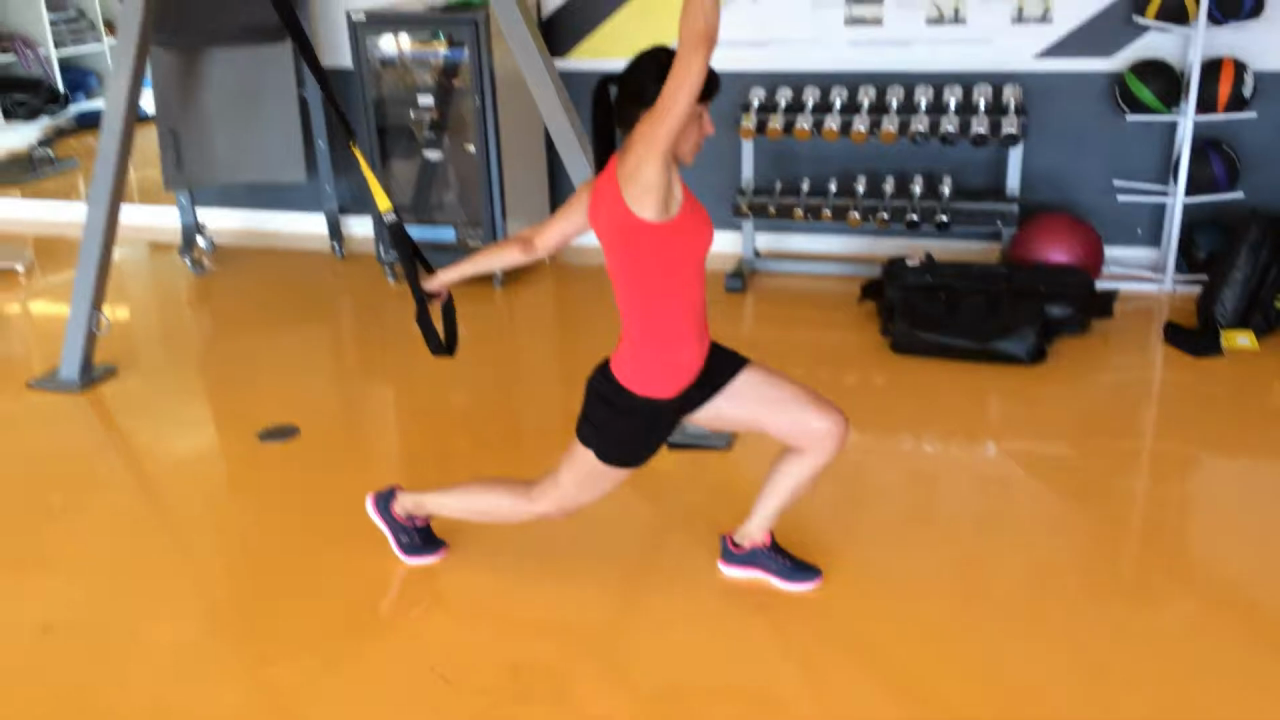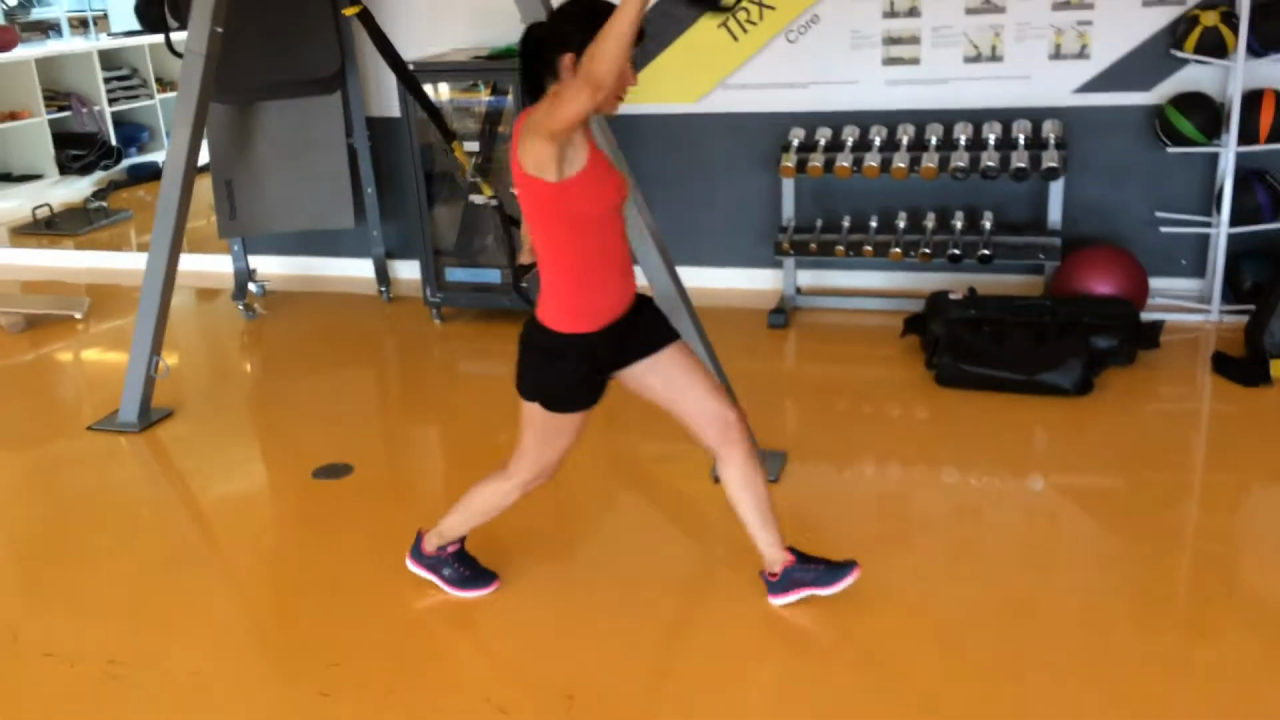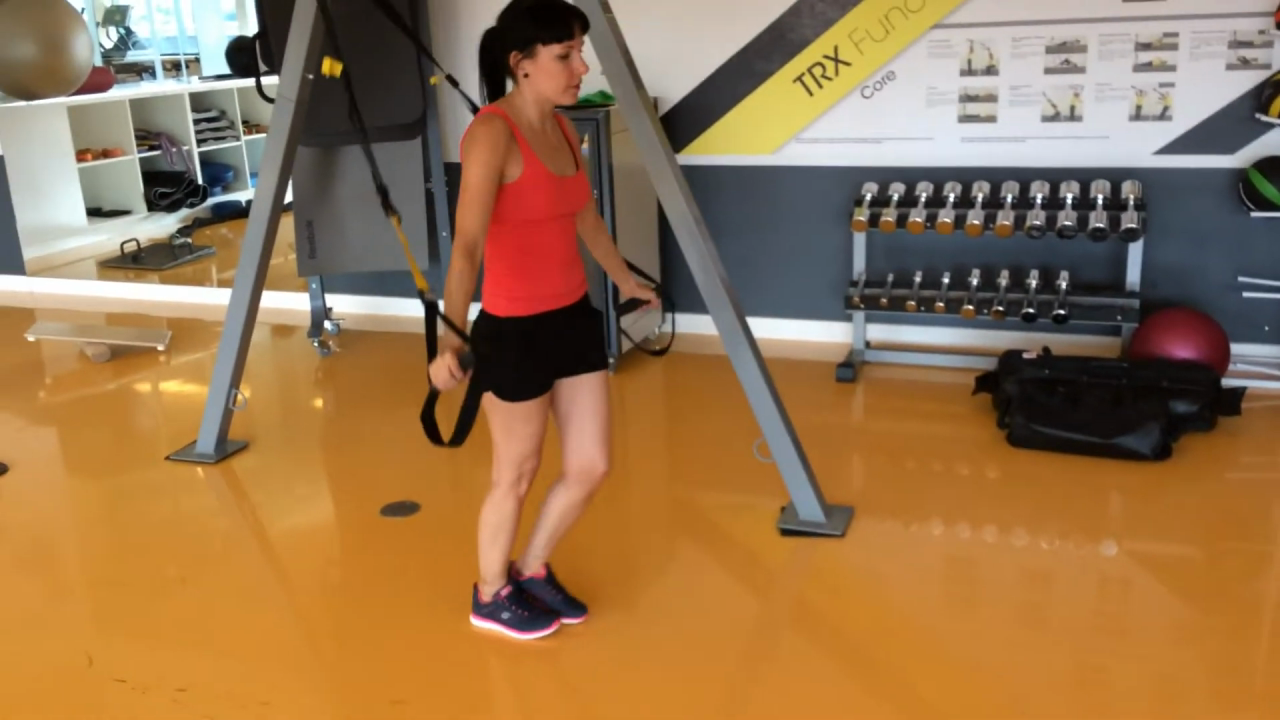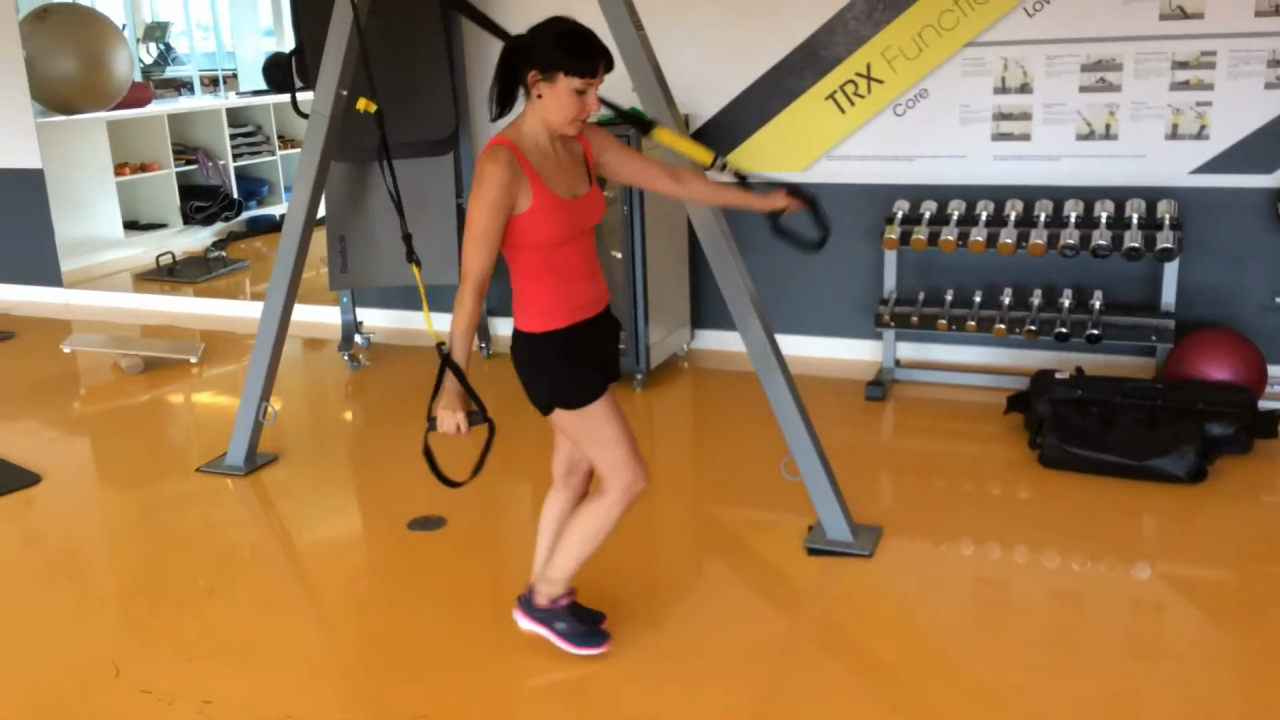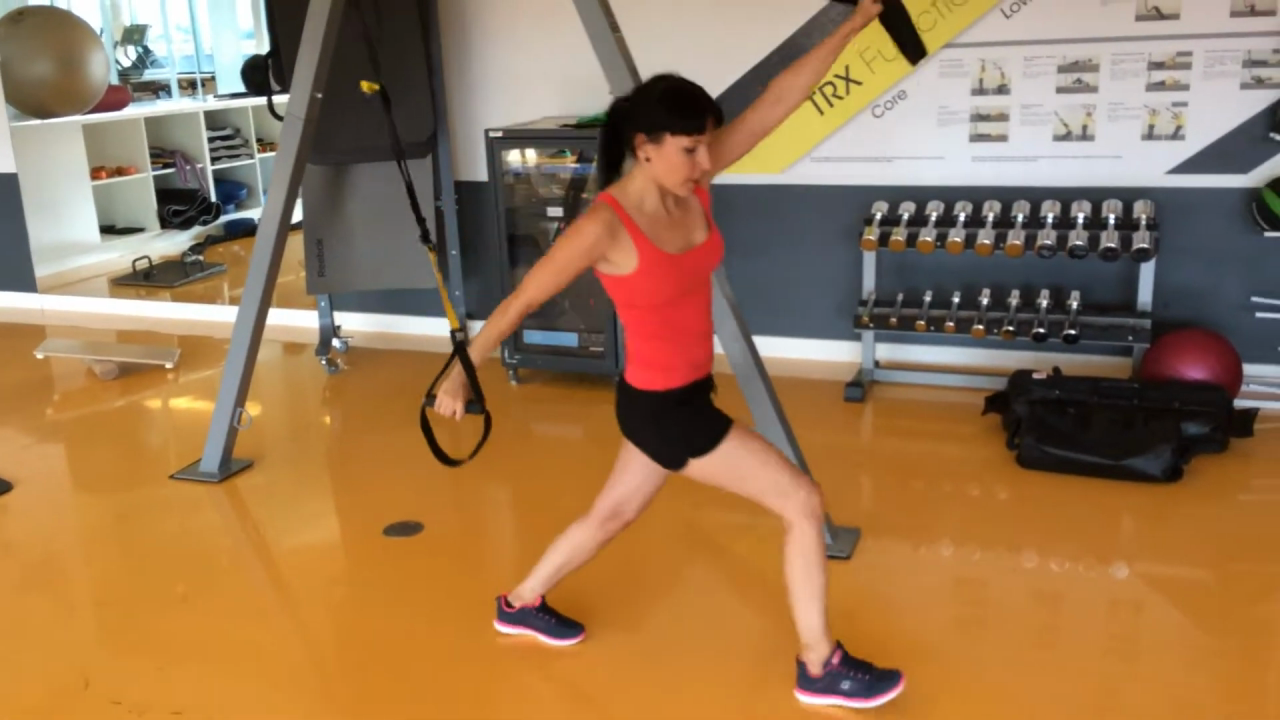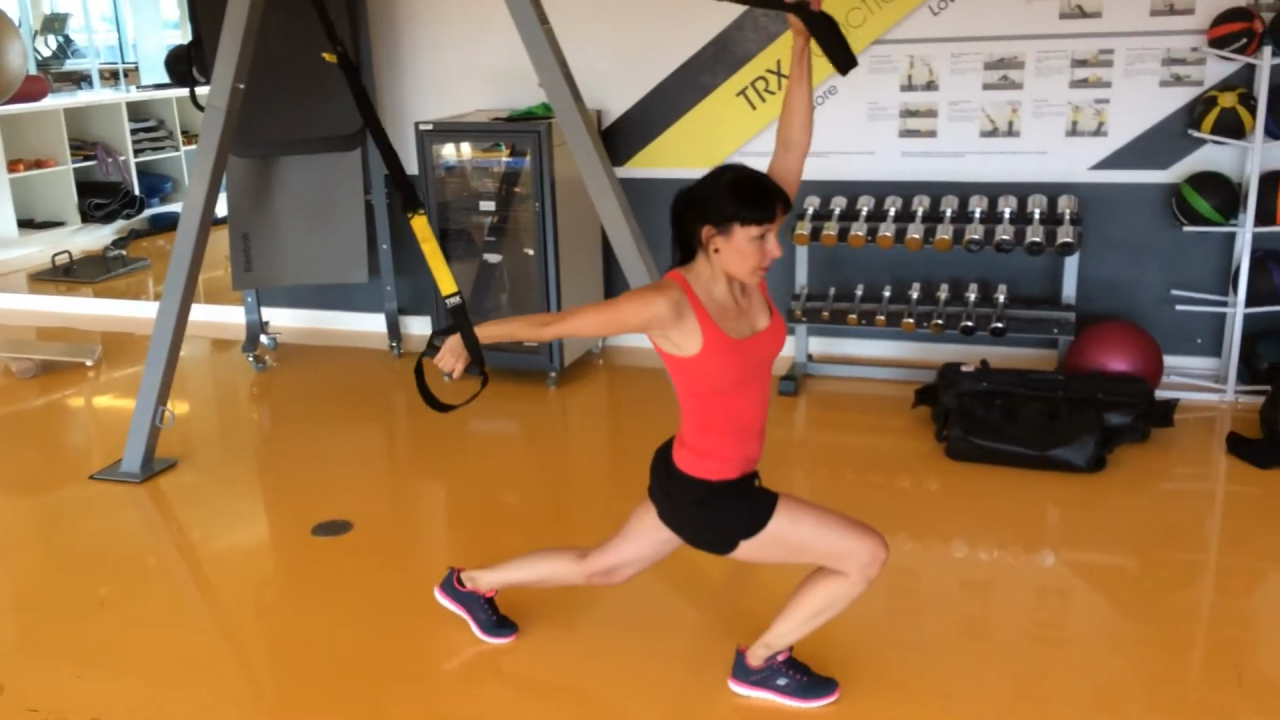
dt=0.5s
person 1, frame 1
left shoulder: (612, 185)
right shoulder: (641, 169)
left elbow: (530, 243)
right elbow: (697, 48)
left wrist: (449, 274)
left hip: (691, 367)
right hip: (641, 393)
left knee: (826, 429)
right knee: (549, 500)
left ankle: (749, 543)
right ankle: (403, 506)
person 1, frame 2
left shoulder: (562, 129)
right shoulder: (542, 126)
right elbow: (597, 78)
left wrist: (534, 249)
left hip: (623, 317)
right hip: (566, 339)
left knee: (725, 425)
right knee: (530, 471)
left ankle: (779, 565)
right ankle: (434, 548)
person 1, frame 3
left shoulder: (562, 127)
right shoulder: (492, 134)
right elbow: (468, 239)
left wrist: (624, 278)
right wrist: (450, 335)
left hip: (574, 318)
right hip: (514, 331)
left knee: (590, 469)
right knee: (515, 476)
left ankle: (531, 572)
right ankle: (491, 596)
person 1, frame 4
left shoulder: (582, 141)
right shoulder: (502, 166)
left elbow: (666, 178)
right elbow: (472, 282)
left wrist: (753, 199)
right wrist: (454, 384)
left hip: (595, 331)
right hip: (551, 348)
left knee: (575, 474)
right knee: (628, 481)
left ankle: (539, 593)
right ankle: (546, 598)
person 1, frame 5
left shoulder: (689, 182)
right shoulder: (602, 227)
left elbow: (775, 103)
right elbow: (520, 301)
right wrist: (461, 373)
left hip: (682, 393)
right hip: (662, 406)
left knee: (614, 513)
right knee: (804, 505)
left ankle: (521, 604)
right ankle: (820, 666)
person 1, frame 6
left shoulder: (744, 270)
right shoulder: (669, 306)
left elbow: (792, 155)
right elbow: (554, 321)
right wrist: (469, 337)
left hip: (714, 480)
right hip: (704, 494)
left knee: (603, 567)
right knee: (866, 555)
left ankle: (468, 585)
right ankle: (760, 662)
